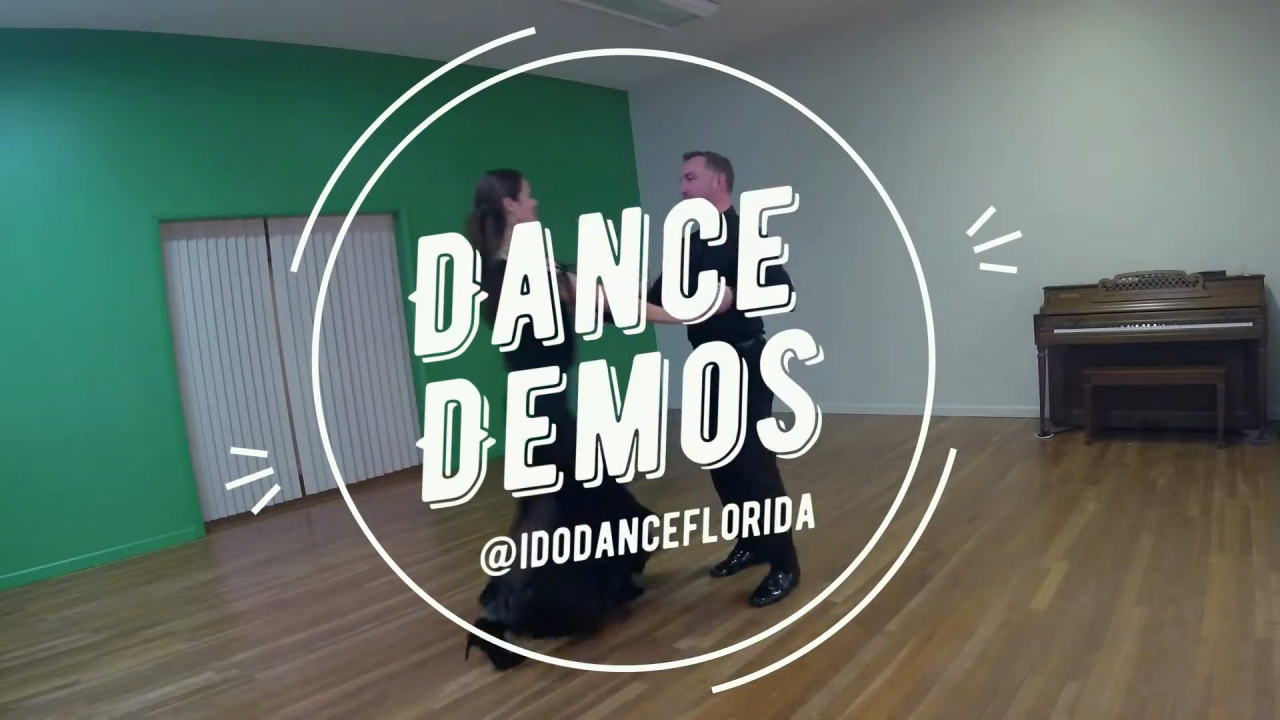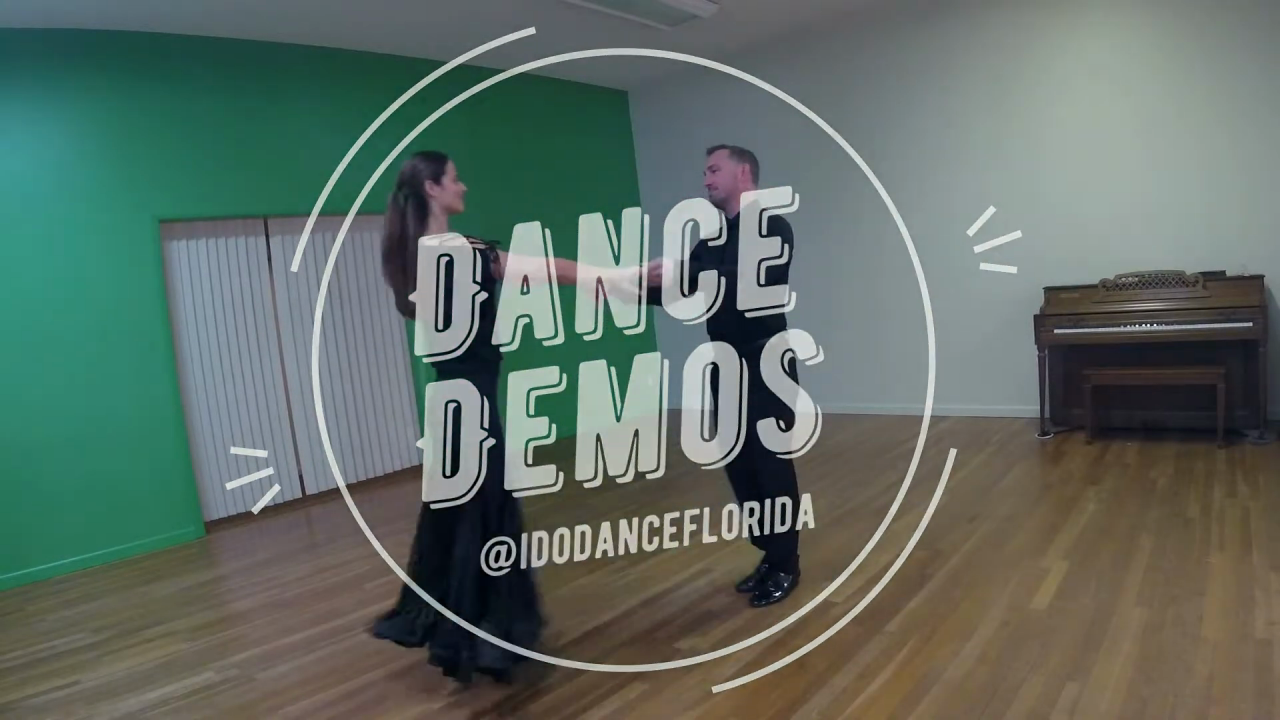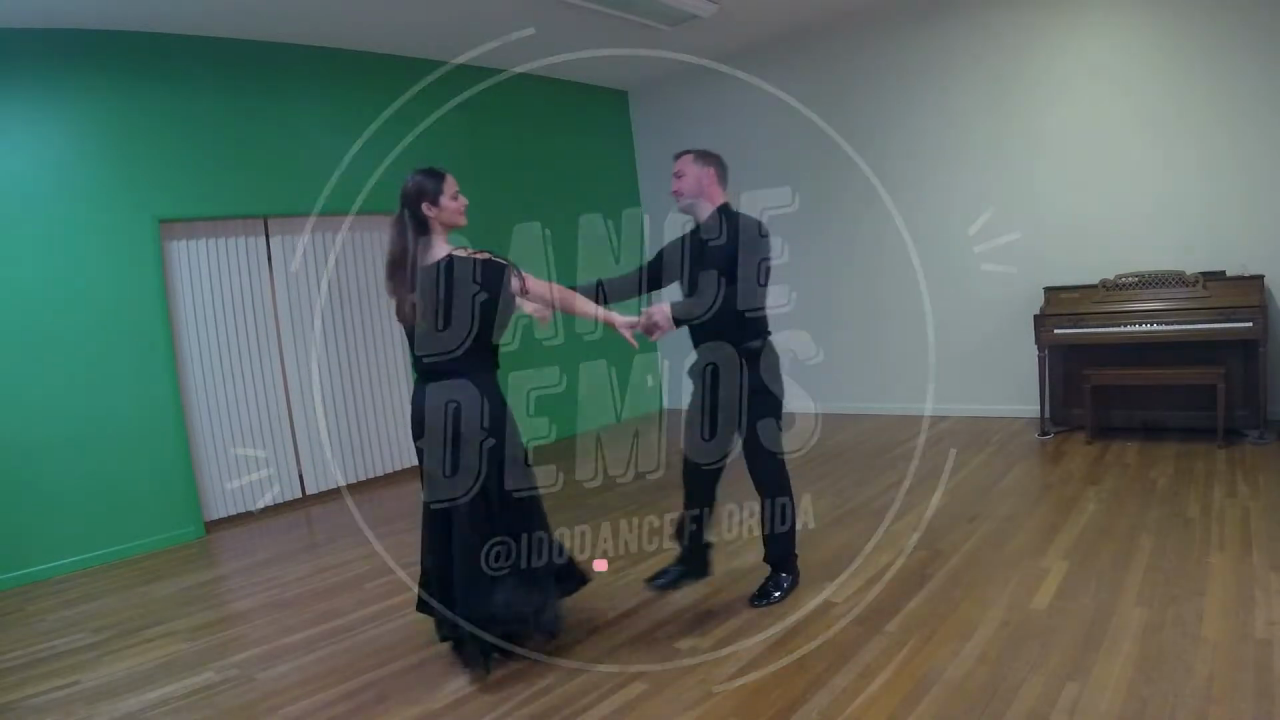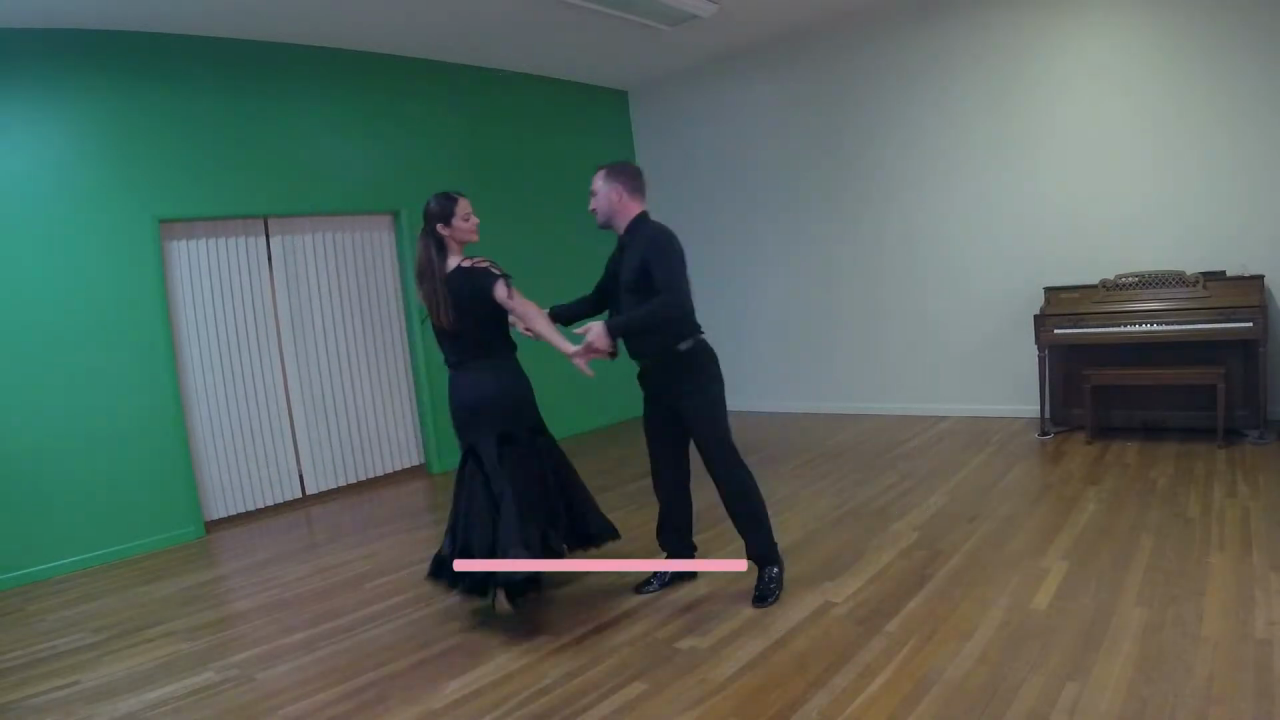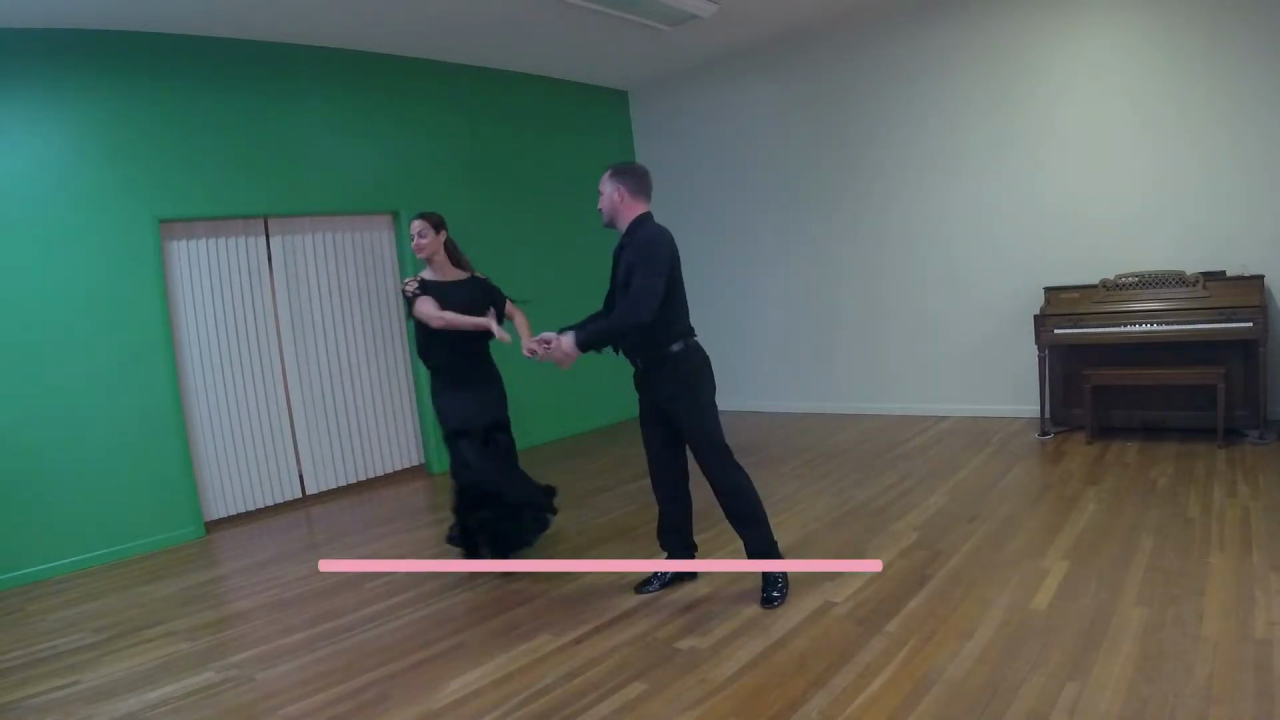
dt=0.5s
person 1, frame 1
left shoulder: (499, 267)
left elbow: (576, 299)
left hip: (536, 400)
right hip: (542, 403)
left knee: (583, 492)
right knee: (548, 509)
left ankle: (600, 587)
right ankle: (496, 622)
person 1, frame 2
left shoulder: (415, 254)
right elbow: (546, 271)
right wrist: (619, 277)
left knee: (457, 516)
right knee: (481, 520)
left ankle: (452, 632)
right ankle: (476, 643)
person 1, frame 3
left shoulder: (407, 271)
right shoulder: (471, 265)
right elbow: (550, 293)
left wrist: (514, 307)
right wrist: (614, 318)
left hip: (429, 405)
right hip: (473, 401)
left knee: (448, 510)
right knee: (502, 505)
left ankle: (463, 625)
right ankle: (495, 624)
person 1, frame 4
left shoulder: (434, 279)
right shoulder: (476, 271)
right elbow: (522, 308)
left wrist: (514, 320)
right wrist: (567, 346)
left hip: (464, 391)
right hip: (501, 384)
left knee: (482, 478)
right knee: (520, 474)
left ankle: (477, 570)
right ankle: (512, 574)
person 1, frame 5
left shoulder: (476, 282)
right shoulder: (415, 287)
left elbow: (515, 312)
right elbow: (435, 318)
left wrist: (526, 338)
right wrist: (485, 322)
left hip: (485, 382)
right hip: (449, 389)
left knee: (498, 456)
right knee: (471, 460)
left ankle: (501, 536)
right ankle: (484, 536)
person 2, frame 1
left shoulder: (746, 235)
right shoulder: (690, 244)
left elbow: (783, 293)
right elbow: (655, 299)
left wrist: (734, 293)
left hip: (745, 364)
left knee: (755, 462)
right knee: (720, 462)
left ankle: (784, 563)
right ankle: (751, 543)
person 2, frame 2
left shoulder: (773, 228)
right shoulder: (711, 241)
left wrist: (681, 272)
left hip: (766, 364)
left knee: (772, 467)
right knee: (740, 467)
left ankle: (785, 565)
right ankle: (771, 554)
person 2, frame 3
left shoulder: (746, 231)
right shoulder: (682, 247)
left elbow: (748, 295)
right elbow: (634, 283)
left wrist: (678, 311)
right wrist: (571, 296)
left hip: (751, 368)
right hip: (710, 370)
left knee: (765, 468)
right knee: (698, 466)
left ankle: (783, 568)
right ankle: (692, 556)
person 2, frame 4
left shoulder: (657, 240)
right shoulder: (623, 252)
left elbow: (675, 303)
right elbow: (598, 299)
left wrist: (610, 329)
right wrist: (551, 316)
left hip: (690, 368)
right hip: (657, 375)
left knee: (722, 464)
right knee: (667, 471)
left ankle: (768, 563)
right ankle: (679, 557)
person 2, frame 5
left shoulder: (652, 241)
right shoulder: (627, 248)
left elbow: (639, 314)
right elbow: (614, 312)
left wrist: (579, 342)
right wrist: (565, 335)
left hip: (681, 370)
right hip: (651, 374)
left knee: (717, 463)
right knee: (664, 471)
left ankle: (769, 562)
right ankle: (679, 558)
